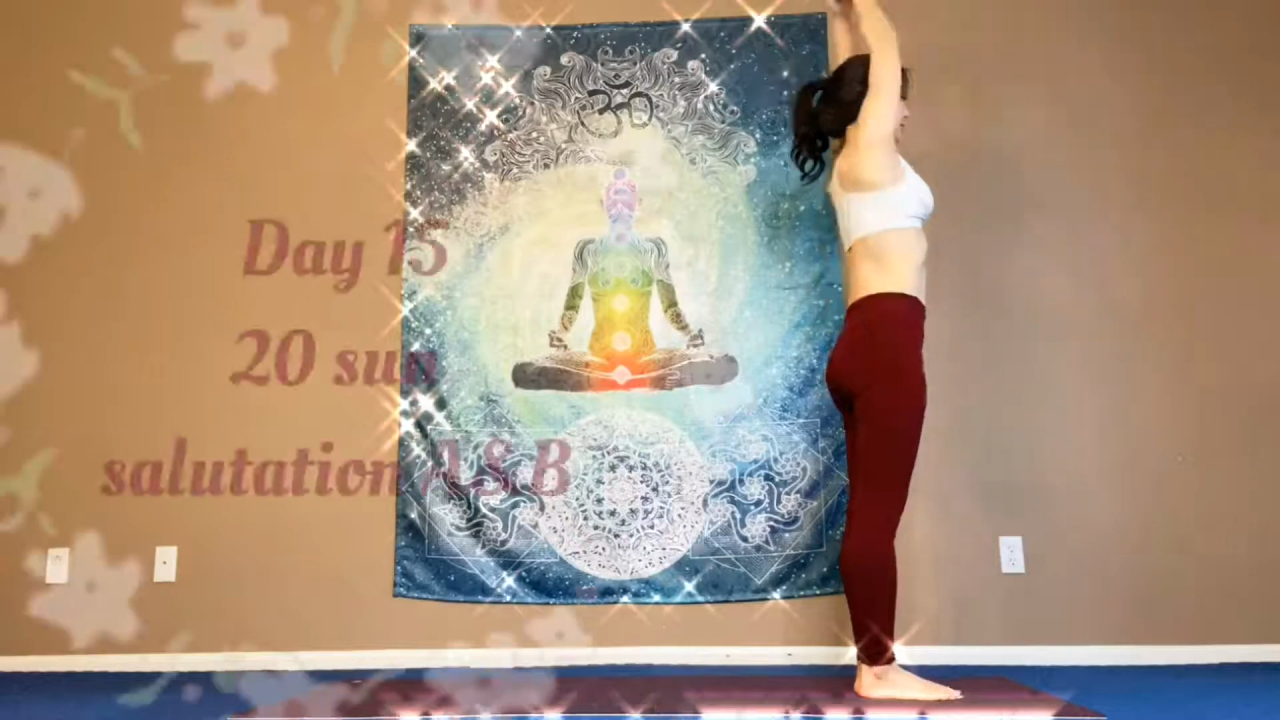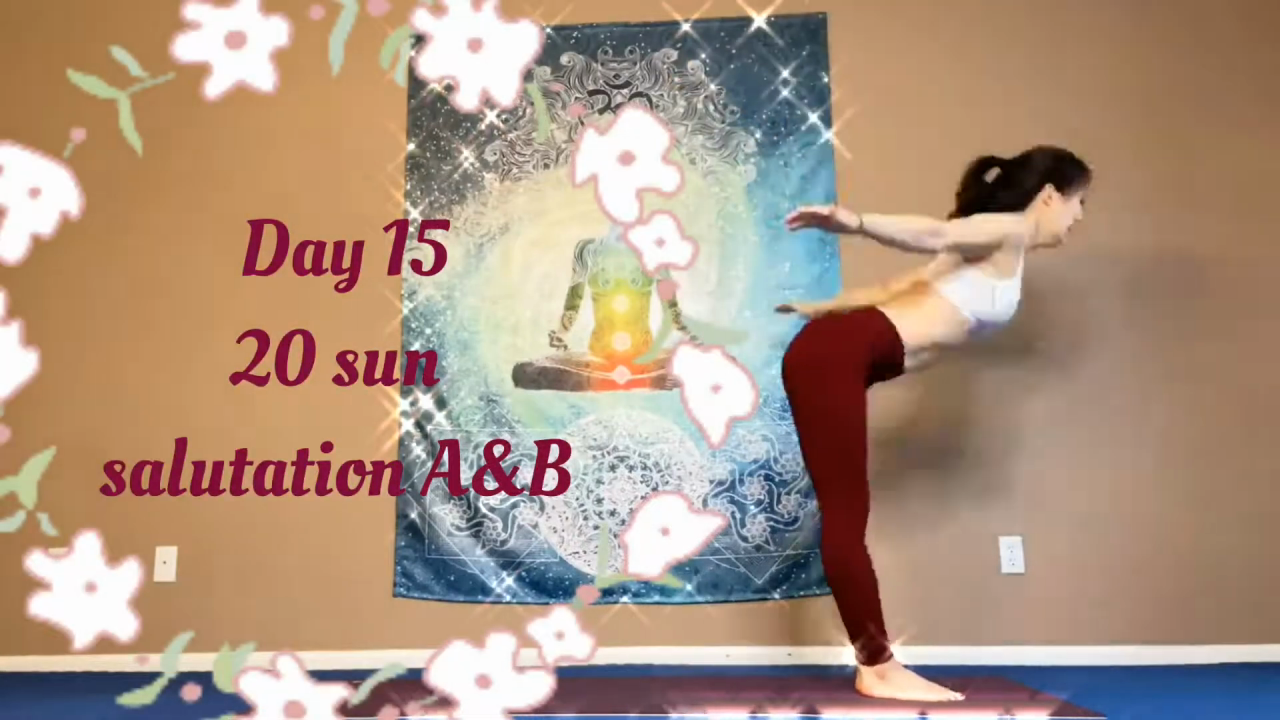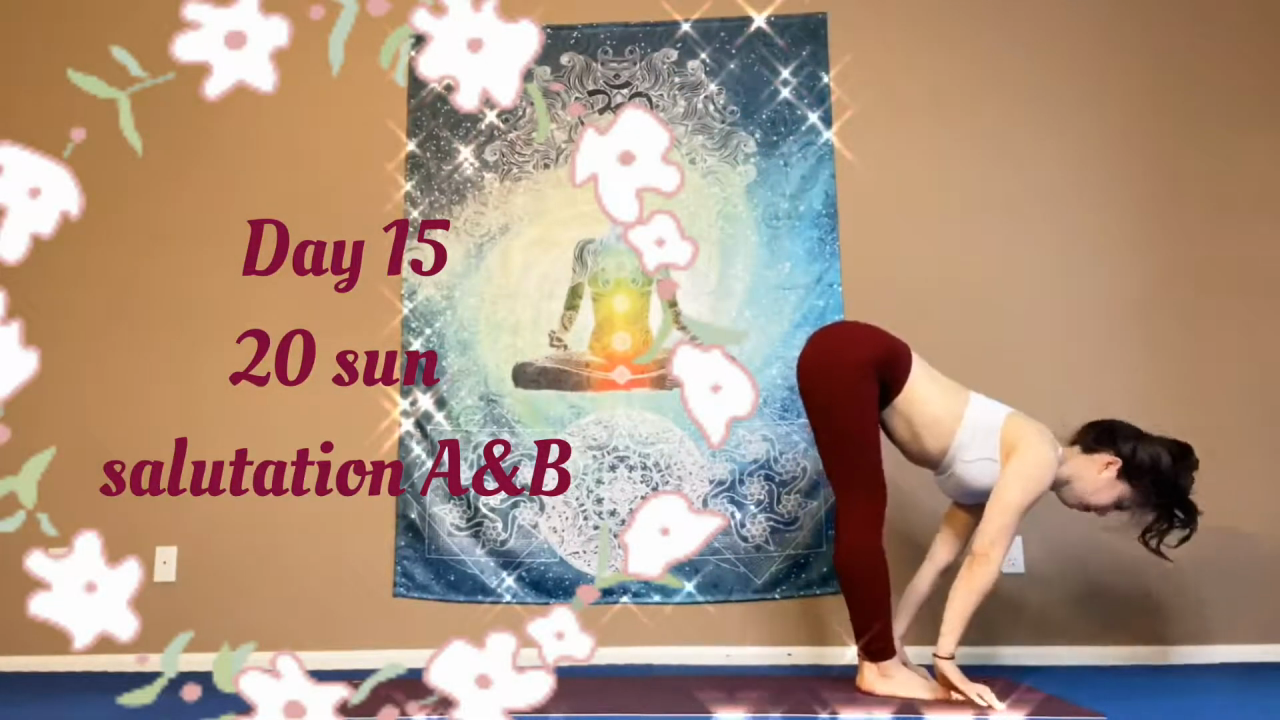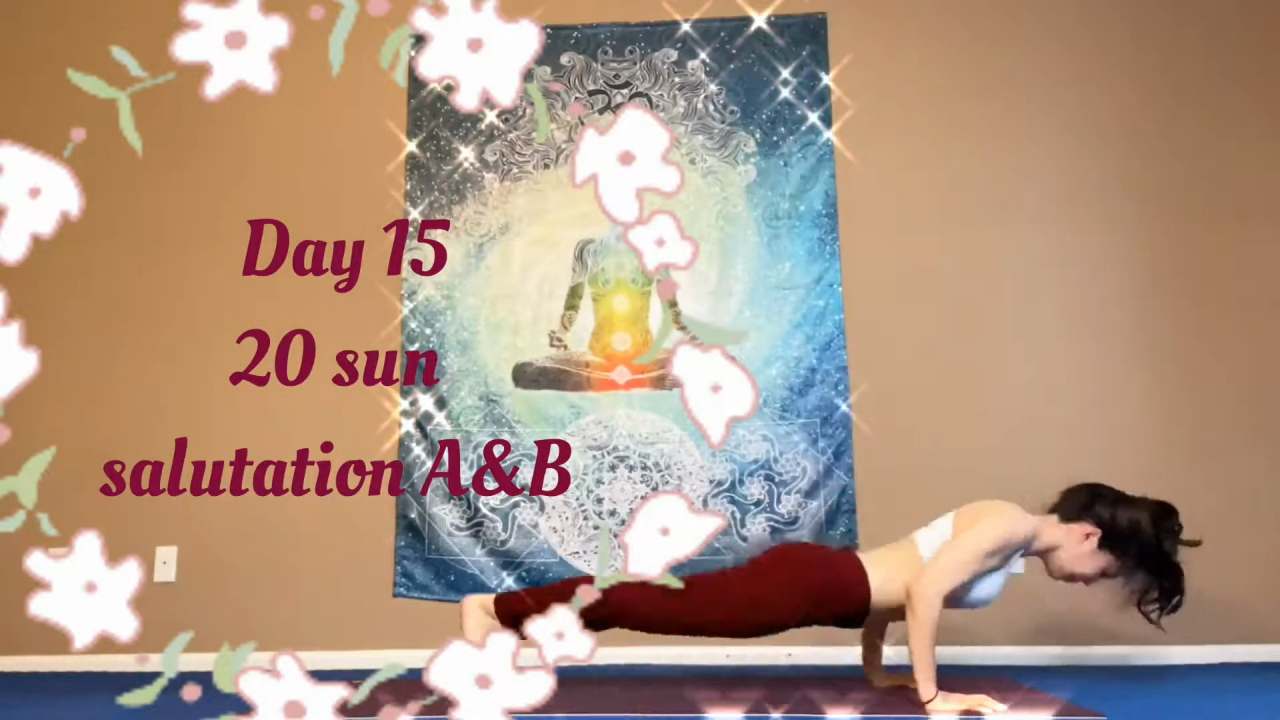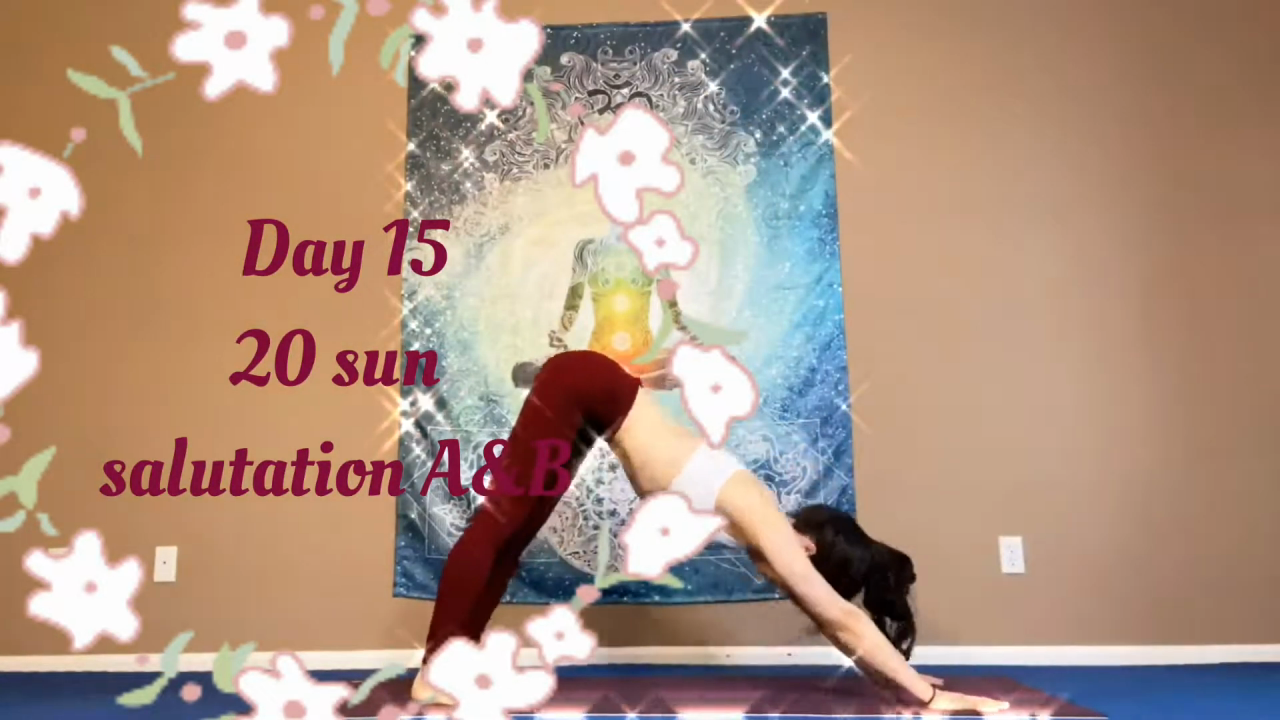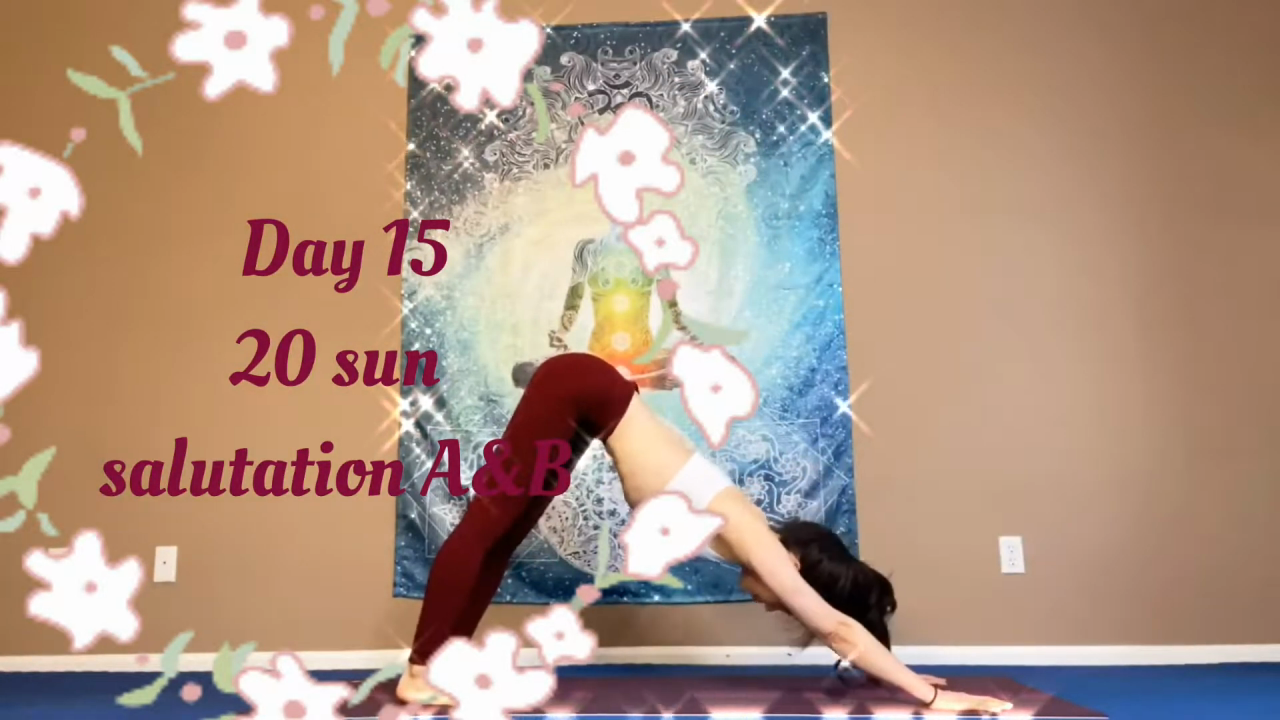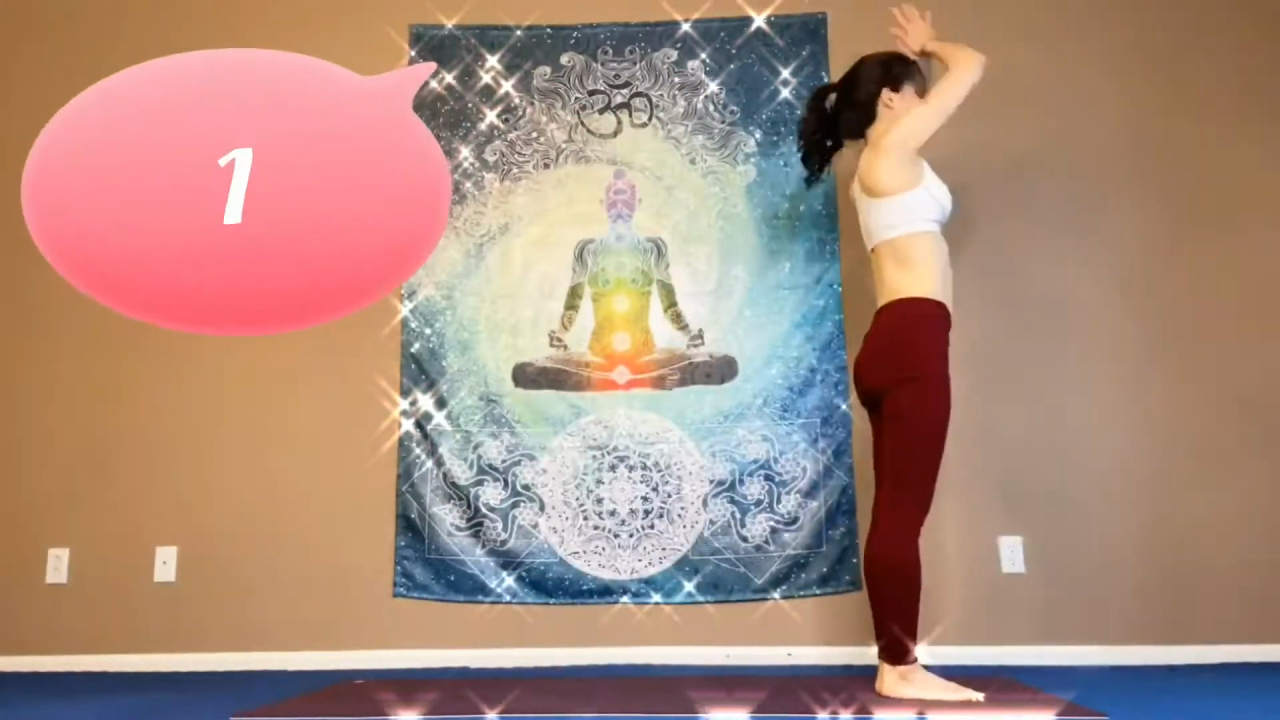
dt=0.7s
person 1, frame 1
left shoulder: (852, 160)
right shoulder: (868, 146)
left elbow: (856, 62)
left hip: (866, 343)
right hip: (884, 338)
left knee: (871, 512)
right knee: (876, 512)
left ankle: (877, 661)
right ankle: (878, 668)
person 1, frame 2
left shoulder: (995, 246)
right shoulder: (1010, 230)
left elbow: (901, 286)
right elbow: (934, 235)
left wrist: (825, 308)
right wrist: (856, 220)
left hip: (833, 353)
right hip: (833, 356)
left knee: (846, 517)
right knee: (844, 516)
left ankle: (877, 664)
right ankle: (878, 668)
person 1, frame 3
left shoulder: (1006, 471)
right shoulder: (1038, 459)
left elbow: (943, 553)
right elbow: (984, 557)
left wrist: (893, 637)
right wrist: (945, 660)
left hip: (860, 363)
right hip: (845, 358)
left knee: (862, 517)
right knee: (861, 517)
left ankle: (881, 658)
right ankle: (878, 666)
person 1, frame 4
left shoulder: (995, 522)
right shoulder: (1010, 523)
right elbow: (925, 591)
left hip: (818, 578)
right hip: (810, 583)
left knee: (661, 599)
right knee: (656, 602)
left ankle: (498, 610)
right ankle: (499, 610)
person 1, frame 5
left shoulder: (768, 530)
right shoulder: (762, 524)
left elbow: (839, 619)
right elbow: (842, 619)
left hip: (595, 395)
right hip: (578, 386)
left knee: (512, 533)
right knee: (497, 528)
right ankle: (433, 672)
person 1, frame 6
left shoulder: (754, 534)
right shoulder: (750, 537)
left elbow: (834, 627)
right elbow: (837, 629)
left hip: (587, 398)
right hip: (575, 390)
left knee: (504, 532)
right knee: (488, 525)
left ankle: (441, 661)
right ankle: (422, 669)
person 1, frame 7
left shoulder: (879, 162)
right shoulder: (895, 140)
right elbow: (971, 65)
left hip: (895, 343)
right hip: (911, 341)
left knee: (899, 510)
right knee: (903, 511)
left ankle: (899, 663)
right ankle: (898, 667)
person 2, frame 1
left shoulder: (655, 249)
right shoulder: (587, 250)
left elbow: (670, 306)
right elbow: (571, 303)
left wrist: (689, 336)
right wrist: (560, 333)
right hip: (597, 359)
left knee: (724, 365)
right knee: (524, 371)
person 2, frame 2
right shoulder: (588, 250)
left elbow: (669, 303)
right elbow: (572, 304)
left wrist: (686, 336)
right wrist: (560, 335)
left hip: (645, 358)
right hip: (599, 358)
right knee: (524, 373)
person 2, frame 3
right shoulder: (588, 250)
left elbow: (670, 303)
right elbow: (572, 304)
right wrist: (560, 336)
left hip: (645, 358)
right hip: (598, 359)
right knee: (524, 372)
person 2, frame 4
right shoulder: (588, 250)
left elbow: (670, 303)
right elbow: (572, 303)
right wrist: (560, 336)
left hip: (645, 358)
right hip: (598, 357)
right knee: (524, 372)
person 2, frame 5
right shoulder: (588, 249)
left elbow: (670, 302)
right elbow: (572, 305)
left wrist: (686, 334)
right wrist: (560, 336)
left hip: (645, 357)
right hip: (599, 353)
person 2, frame 6
right shoulder: (588, 250)
left elbow: (669, 300)
right elbow: (572, 303)
left wrist: (687, 336)
right wrist: (559, 336)
left hip: (645, 358)
right hip: (599, 355)
person 2, frame 7
left shoulder: (654, 248)
right shoulder: (587, 250)
left elbow: (670, 305)
right elbow: (572, 304)
left wrist: (690, 335)
right wrist: (559, 338)
left hip: (645, 355)
right hip: (598, 356)
left knee: (725, 366)
right knee: (524, 373)
